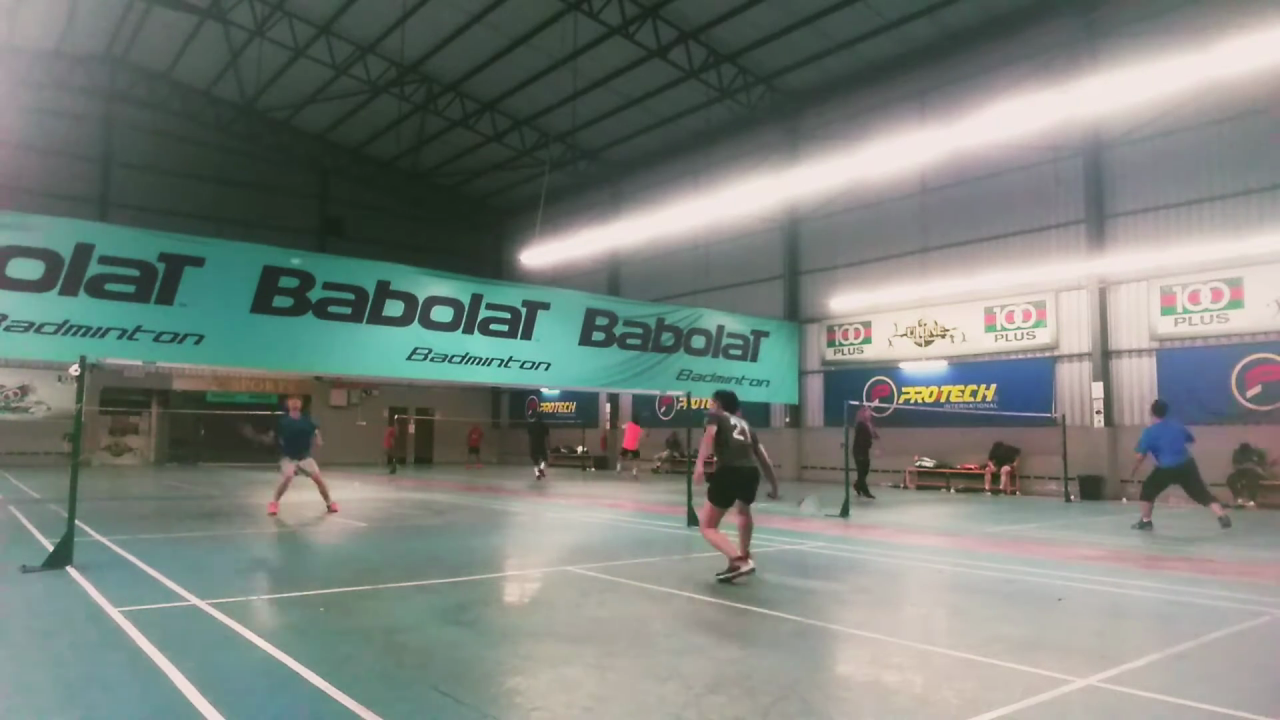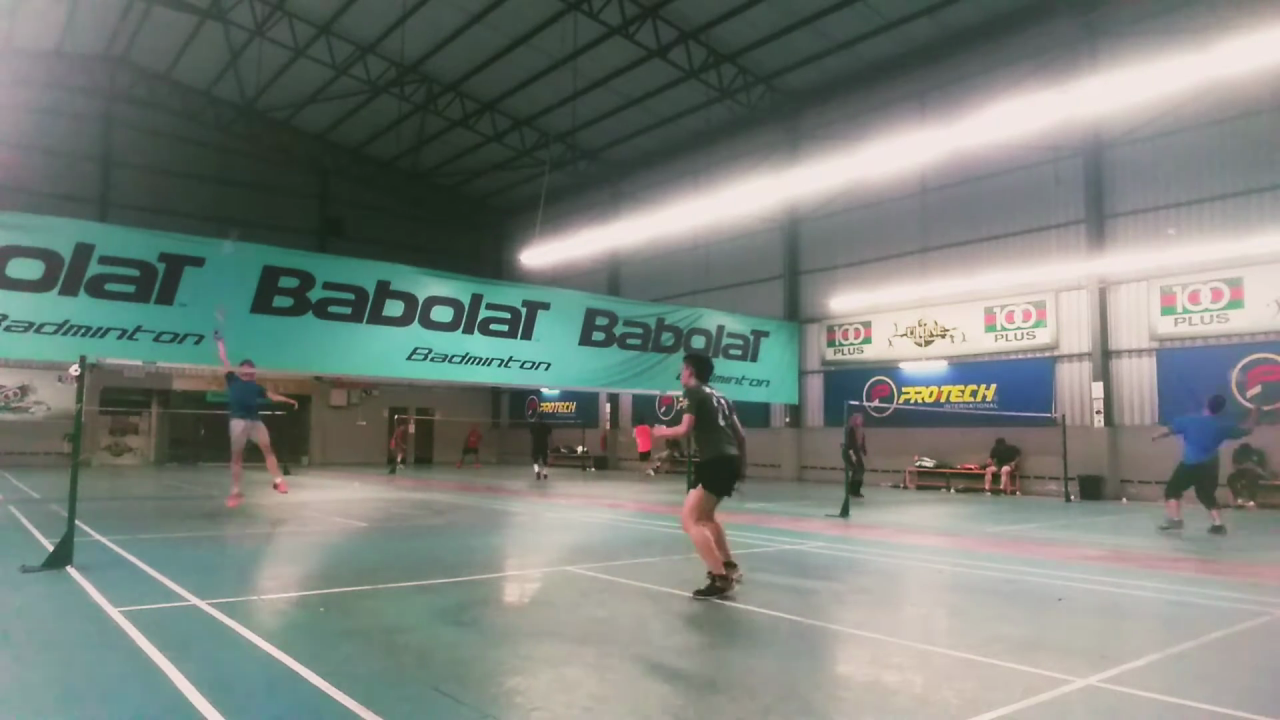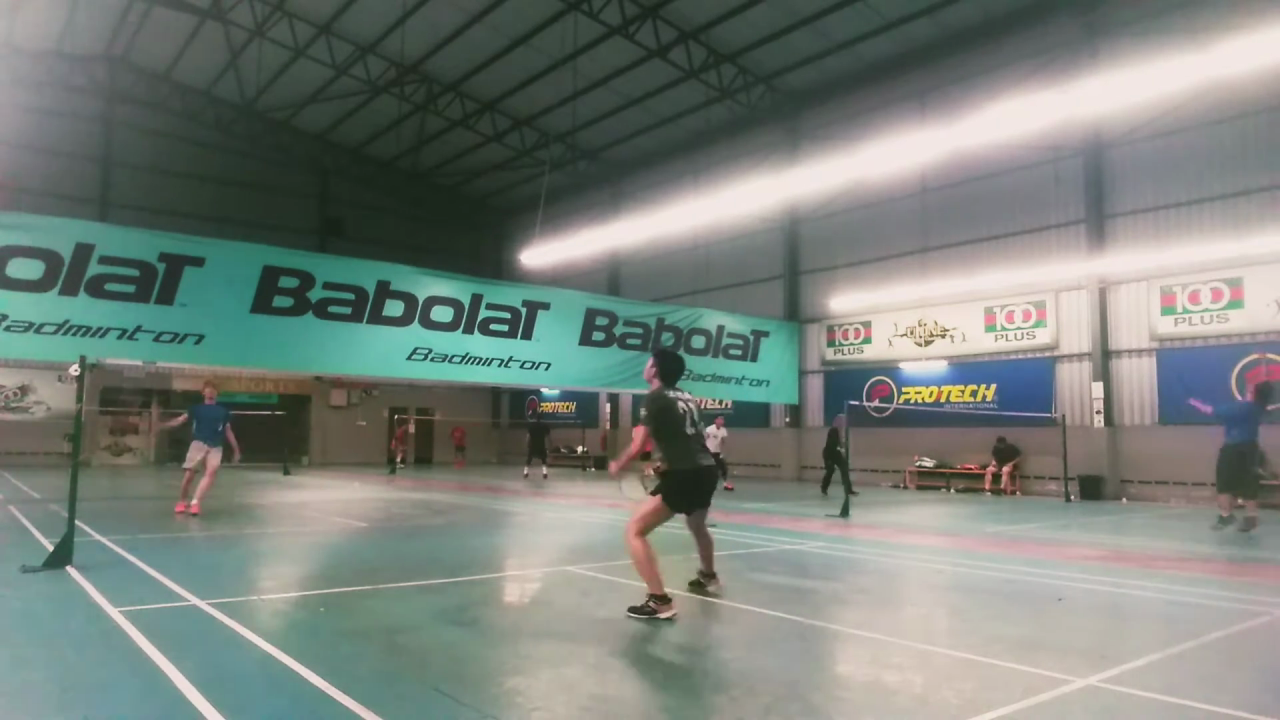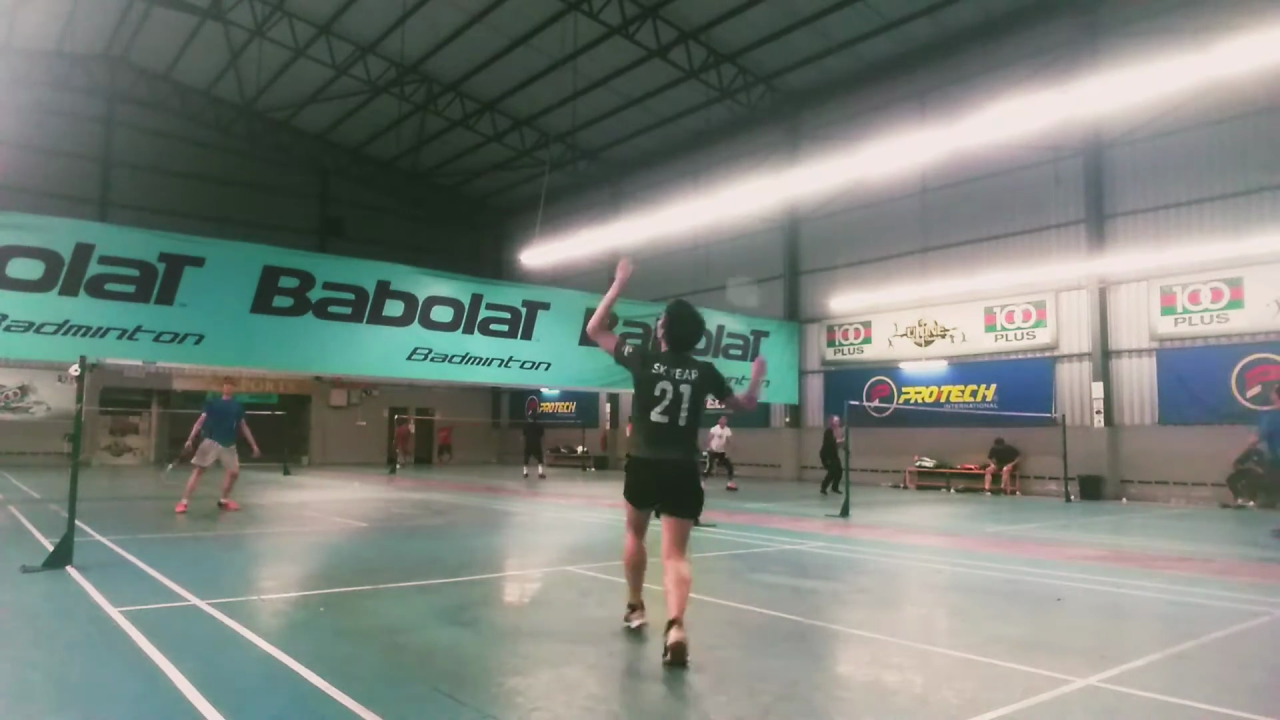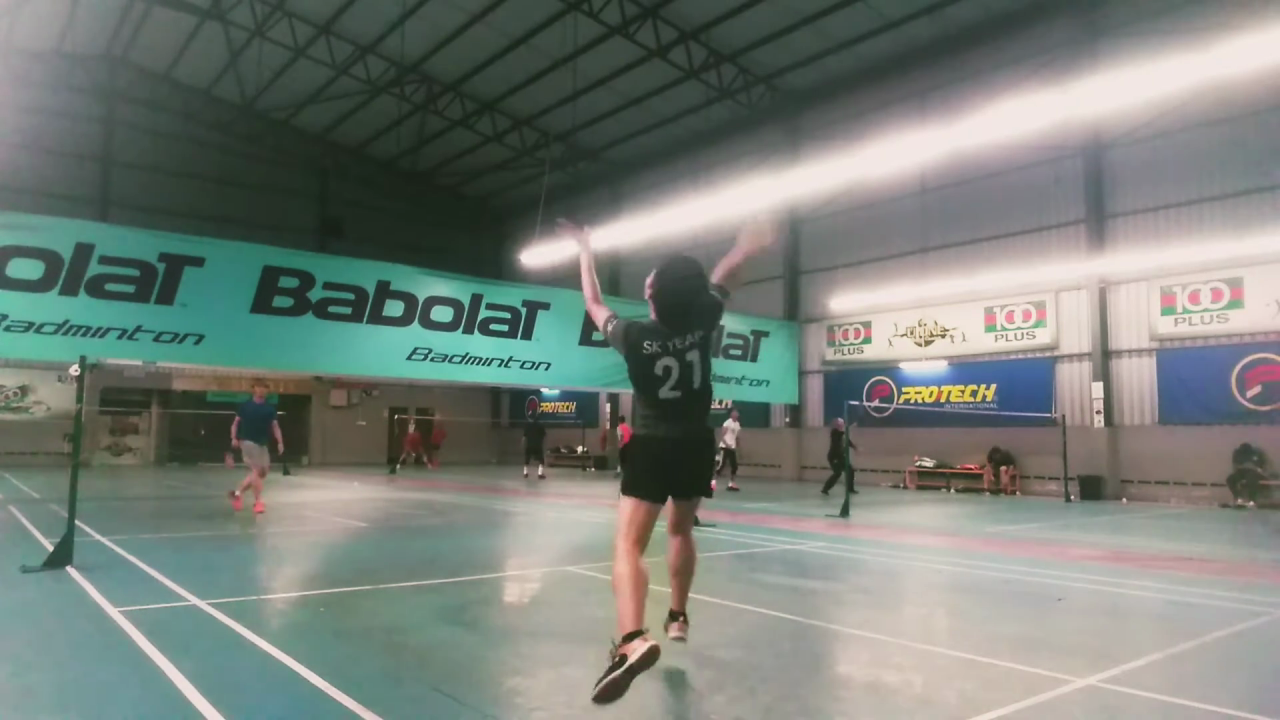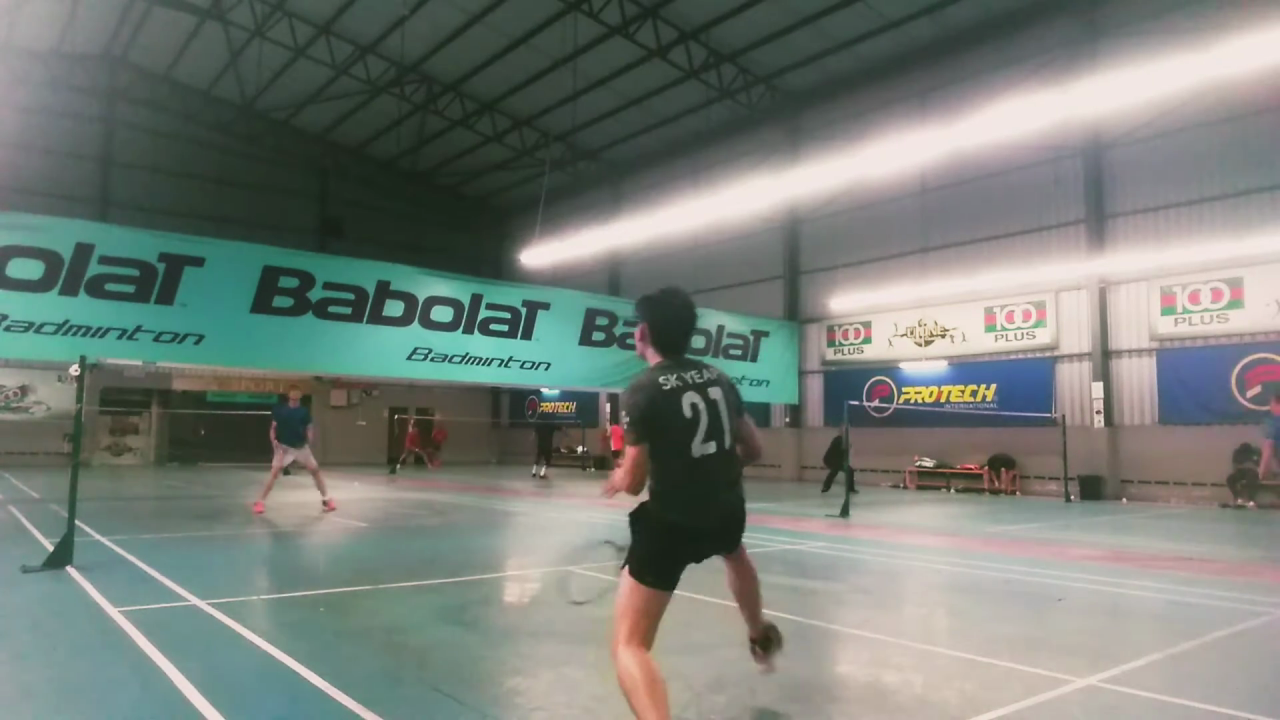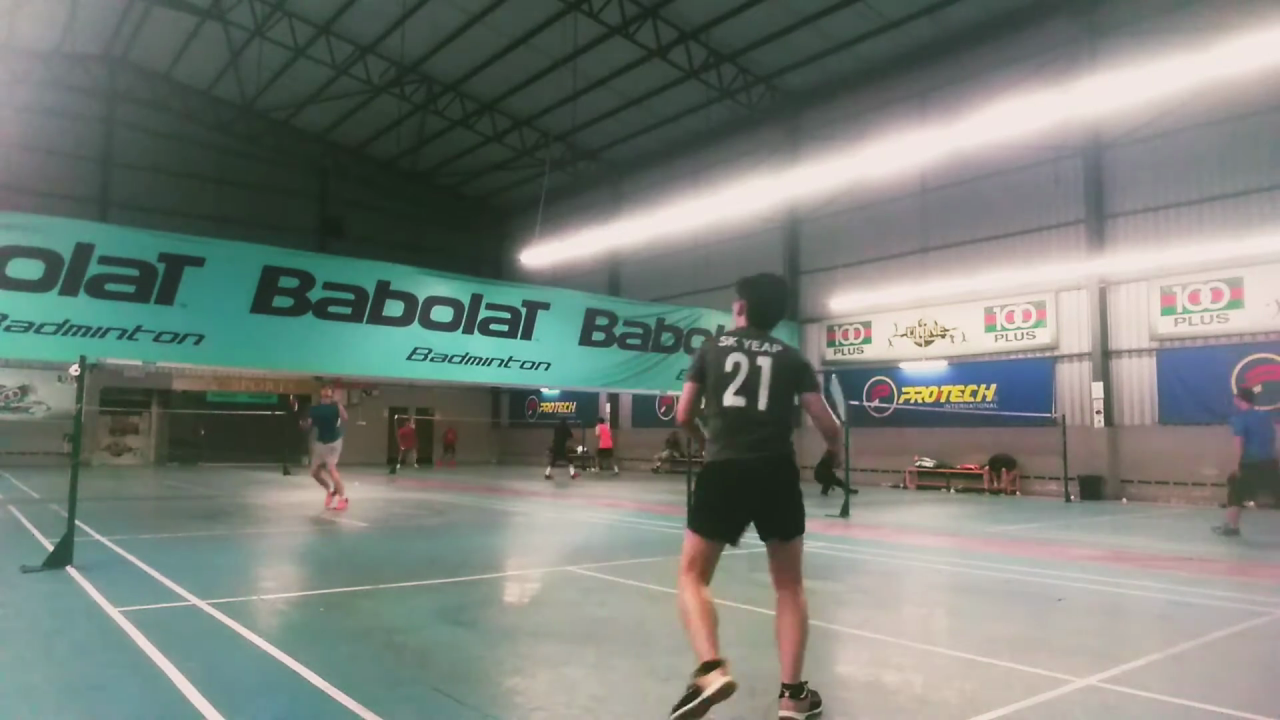
dt=0.3s
person 1, frame 1
left shoulder: (715, 417)
right shoulder: (745, 426)
left elbow: (709, 436)
right elbow: (766, 461)
left wrist: (699, 464)
right wrist: (774, 488)
left hip: (729, 472)
right hip: (750, 472)
left knee: (707, 527)
right knee: (743, 512)
left ankle: (739, 561)
right ankle: (744, 556)
person 1, frame 2
left shoulder: (694, 392)
right shoulder: (719, 396)
left elbow: (685, 429)
right elbow: (741, 435)
left wrist: (662, 433)
right wrist: (742, 466)
left hip: (715, 463)
right hip: (731, 461)
left knee: (691, 521)
right knee: (705, 516)
left ankle: (721, 578)
right ankle: (729, 568)
person 1, frame 3
left shoulder: (654, 399)
right shoulder: (686, 398)
left elbow: (638, 446)
left wrist: (617, 465)
left hip: (684, 475)
right hip: (706, 472)
left knee: (635, 531)
right knee: (697, 527)
left ankle: (660, 600)
right ankle: (708, 577)
person 1, frame 4
left shoulder: (643, 360)
right shoulder: (705, 372)
left elbow: (594, 331)
right elbow: (745, 403)
left wrist: (617, 285)
right wrist: (758, 373)
left hip: (644, 466)
right hip: (685, 472)
left knee: (634, 534)
right knee: (676, 555)
left ankle: (635, 607)
right ankle: (676, 628)
person 1, frame 5
left shoulder: (634, 336)
right shoulder: (703, 319)
left elbow: (594, 305)
right elbow: (726, 270)
left wrist: (586, 253)
right wrist: (751, 240)
left hip: (652, 451)
right hip: (697, 448)
left knee: (627, 548)
right knee: (681, 530)
left ankle: (632, 641)
right ankle: (678, 617)
person 1, frame 6
left shoulder: (644, 390)
right shoulder: (717, 378)
left elbow: (631, 478)
right elbow: (750, 450)
left wrist: (614, 484)
left hip: (669, 521)
right hip: (724, 511)
left knee: (629, 644)
right knee: (735, 552)
right ankle: (759, 636)
person 1, frame 7
left shoulder: (711, 348)
right shoulder: (791, 357)
left elbow: (684, 416)
right elbow: (828, 427)
right wrist: (835, 448)
left hip: (722, 472)
right hip: (777, 474)
left knee: (692, 577)
right knee: (789, 586)
left ankle: (711, 670)
